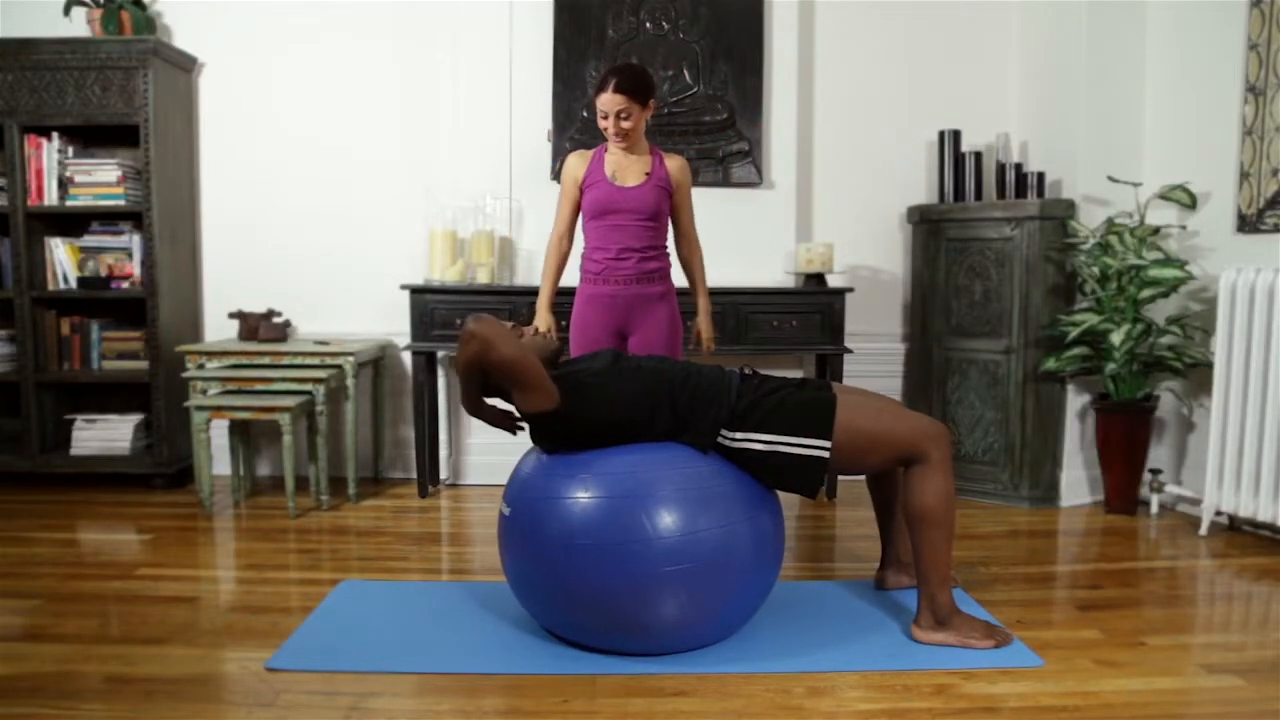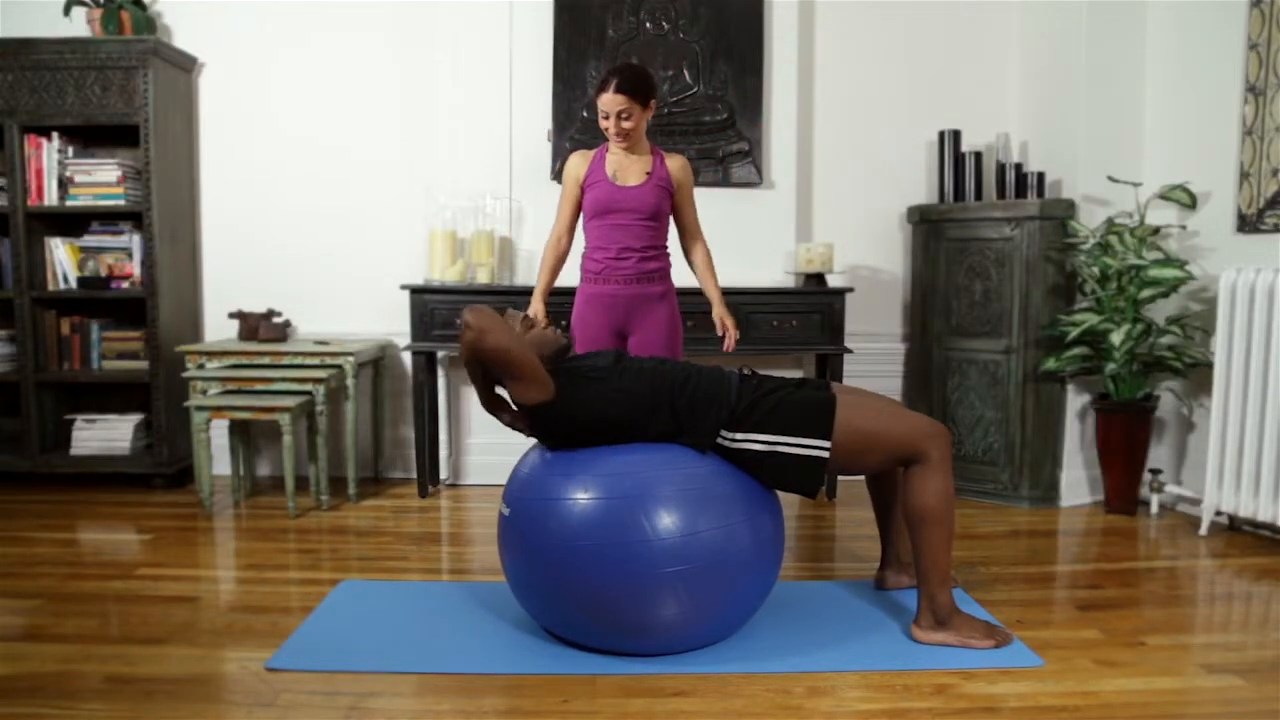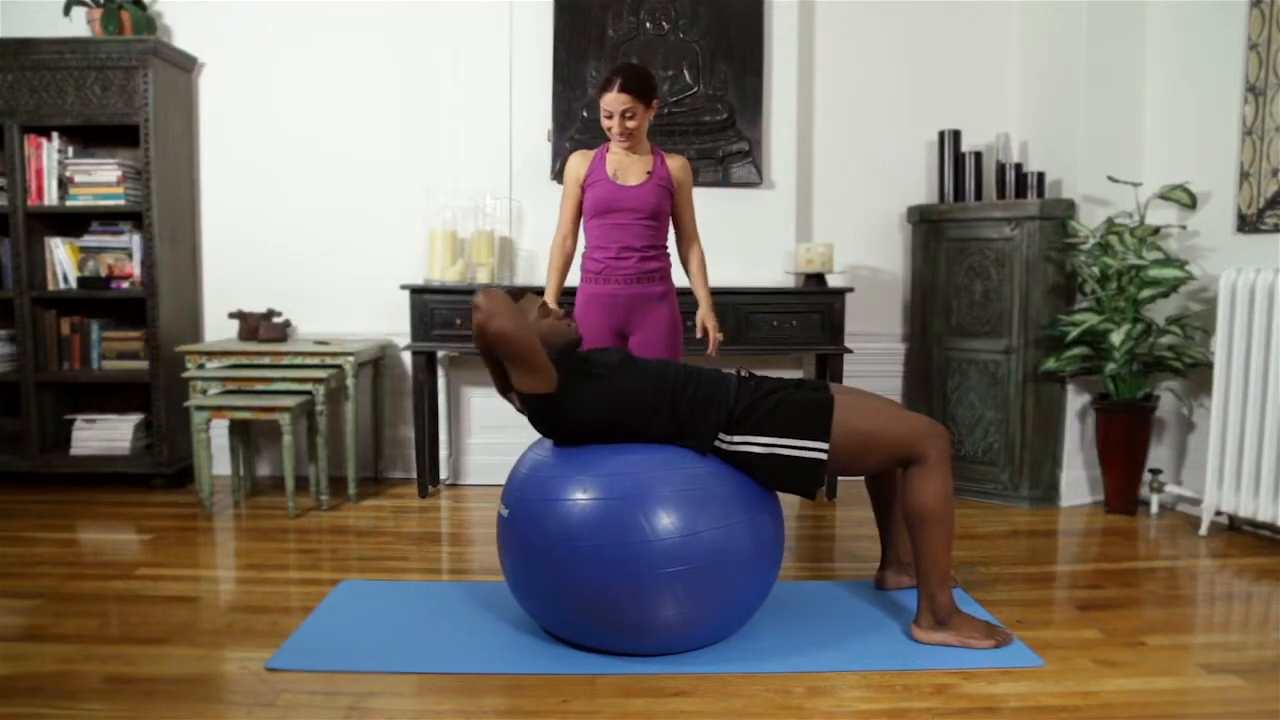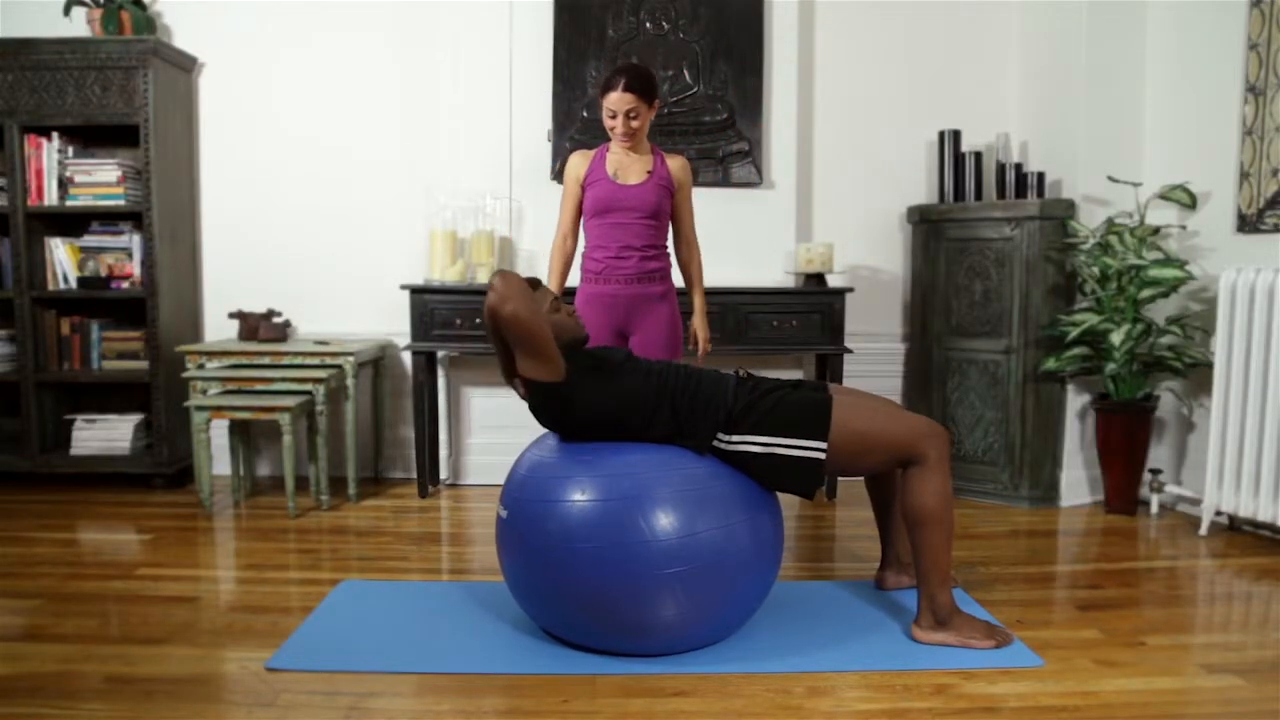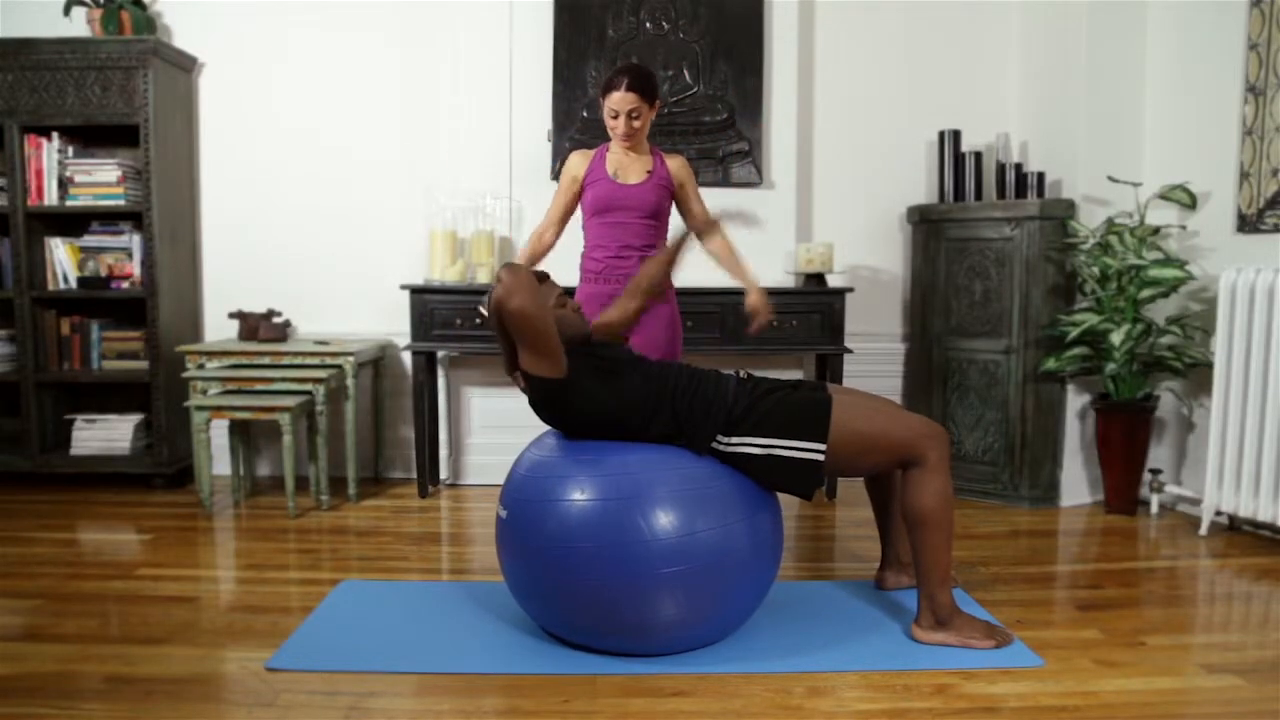
dt=0.2s
person 1, frame 1
left shoulder: (559, 381)
right shoulder: (553, 412)
right elbow: (480, 332)
right wrist: (474, 396)
left hip: (739, 394)
right hip: (741, 420)
left knee: (897, 424)
right knee: (930, 439)
left ankle: (898, 564)
right ankle: (938, 615)
person 1, frame 2
left shoulder: (559, 378)
right shoulder: (551, 404)
right elbow: (479, 325)
right wrist: (488, 395)
left hip: (740, 395)
right hip: (741, 421)
left knee: (895, 422)
right knee: (929, 440)
left ankle: (897, 563)
right ankle: (938, 616)
person 1, frame 3
left shoulder: (565, 373)
right shoulder: (554, 398)
right elbow: (491, 310)
right wrist: (501, 380)
left hip: (738, 397)
right hip: (739, 424)
left knee: (895, 422)
right knee: (927, 441)
left ankle: (897, 562)
right ankle: (938, 615)
person 1, frame 4
left shoulder: (570, 366)
right shoulder: (556, 391)
right elbow: (505, 296)
right wrist: (508, 366)
left hip: (737, 399)
right hip: (737, 423)
left knee: (896, 424)
right knee: (927, 441)
left ankle: (898, 563)
right ankle: (938, 616)
person 1, frame 5
left shoulder: (569, 361)
right shoulder: (549, 377)
left elbow: (637, 299)
right elbow: (509, 289)
left wrist: (684, 236)
left hip: (740, 401)
right hip: (737, 427)
left knee: (893, 427)
right knee: (926, 441)
left ankle: (898, 565)
right ankle: (938, 615)
person 2, frame 1
left shoulder: (673, 168)
right shoulder: (579, 164)
left elbow: (688, 243)
right elbow: (561, 239)
left wrist: (704, 309)
right wrist: (543, 305)
left hip: (654, 303)
right hip: (595, 302)
person 2, frame 2
left shoulder: (674, 168)
right shoulder: (581, 164)
left elbow: (693, 240)
right elbow: (561, 236)
left wrist: (718, 303)
right wrist: (537, 298)
left hip: (655, 302)
right hip: (596, 302)
person 2, frame 3
left shoulder: (674, 168)
right shoulder: (582, 164)
left elbow: (688, 241)
right elbow: (565, 237)
left wrist: (705, 304)
right wrist: (549, 303)
left hip: (655, 303)
right hip: (596, 302)
person 2, frame 4
left shoulder: (673, 168)
right shoulder: (582, 163)
left elbow: (686, 243)
right elbow: (565, 238)
left wrist: (699, 311)
left hip: (655, 302)
right hip: (596, 302)
person 2, frame 5
left shoulder: (673, 168)
right shoulder: (582, 163)
left elbow: (708, 233)
right elbow: (548, 230)
left wrist: (749, 284)
left hip: (655, 303)
right hip: (596, 302)
